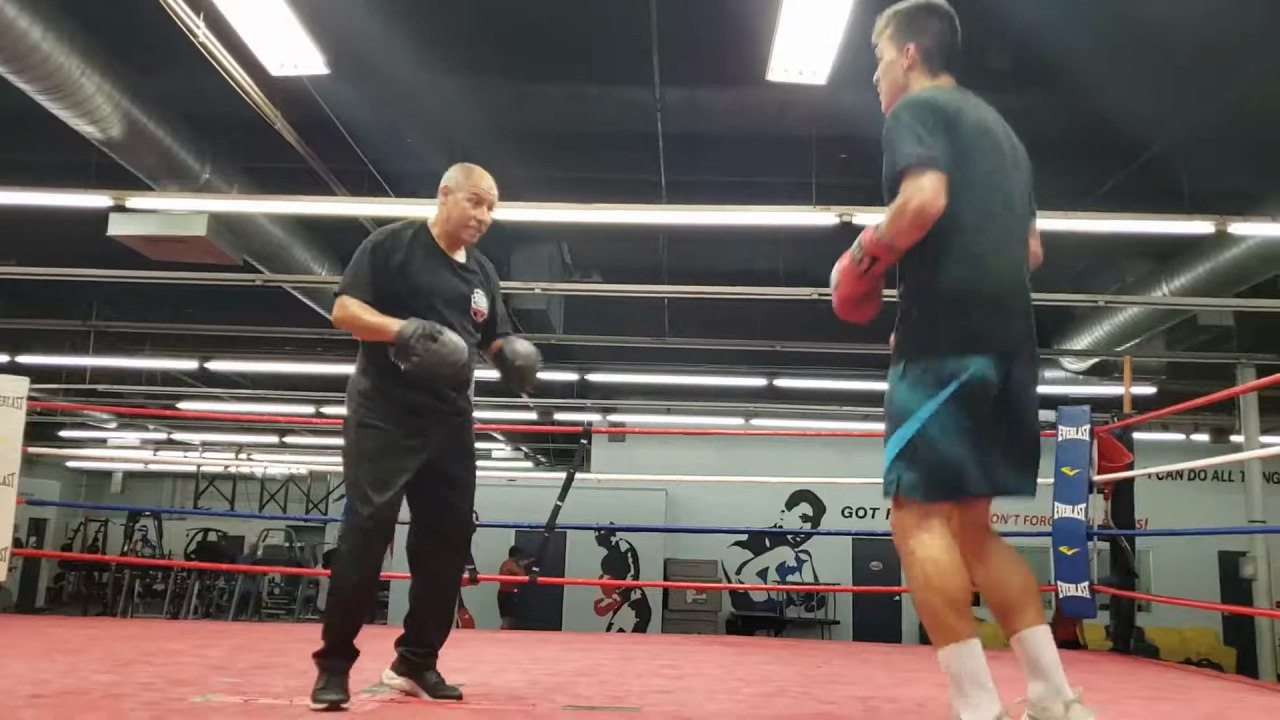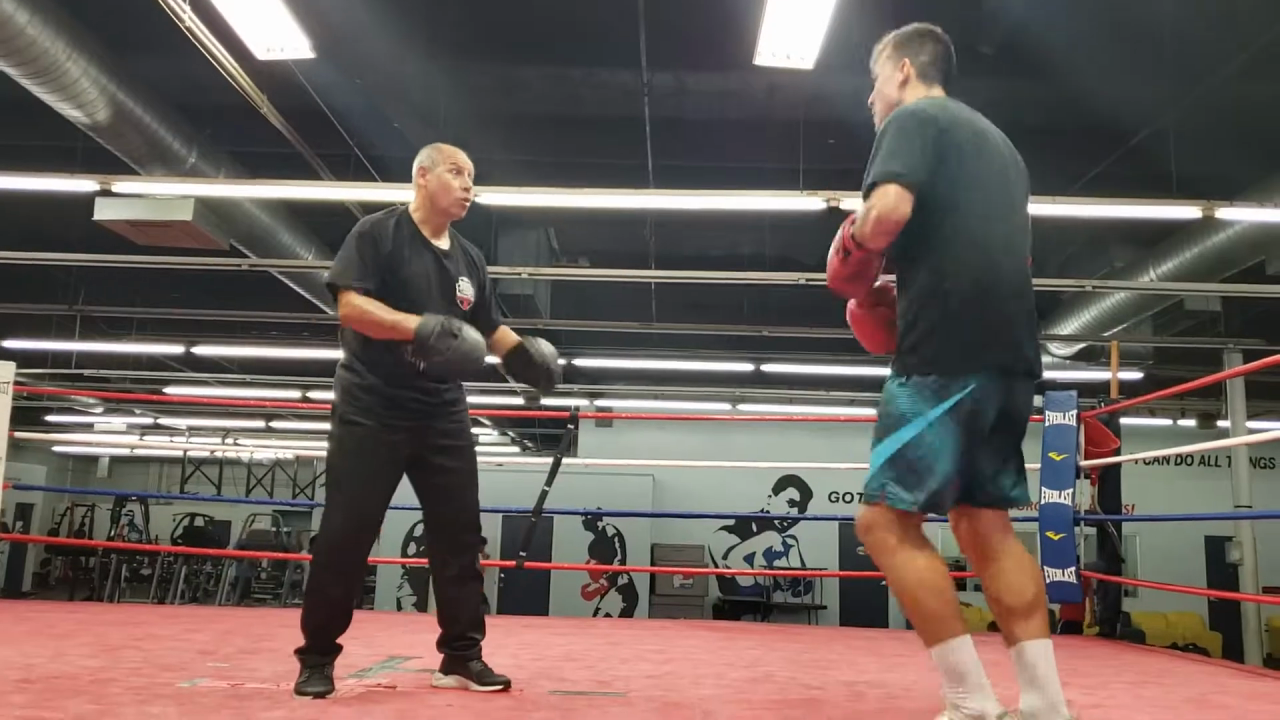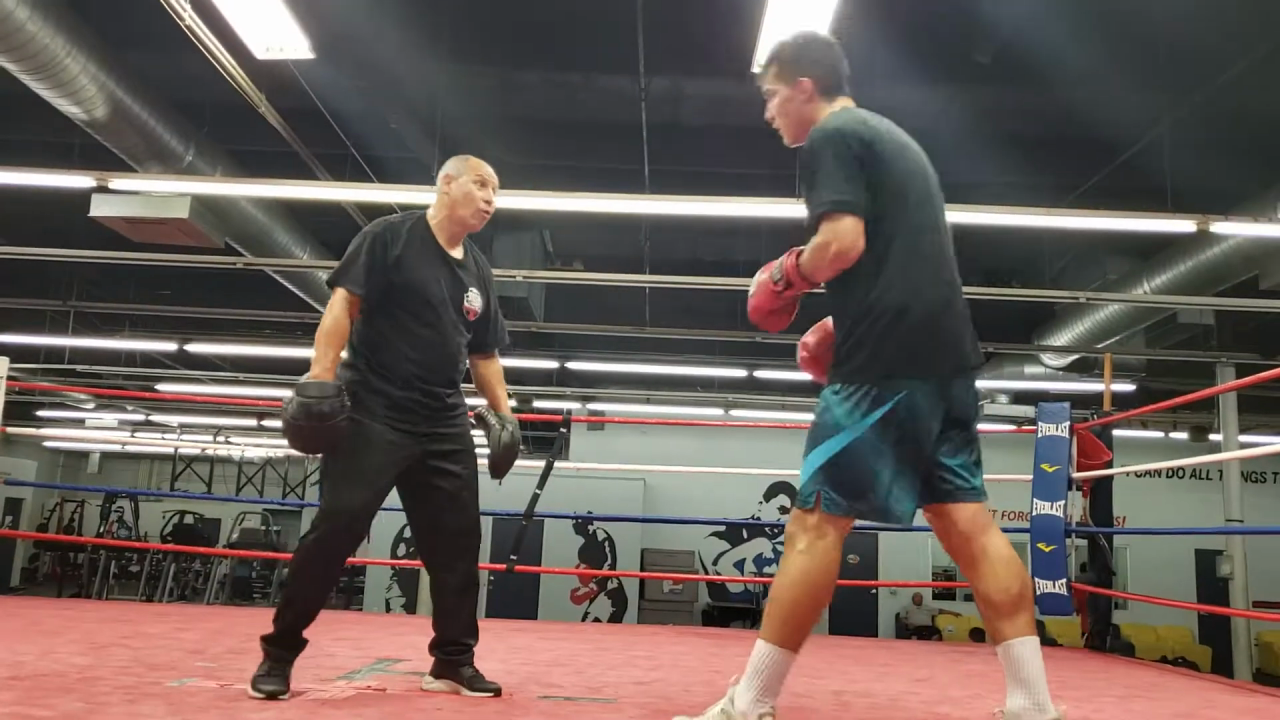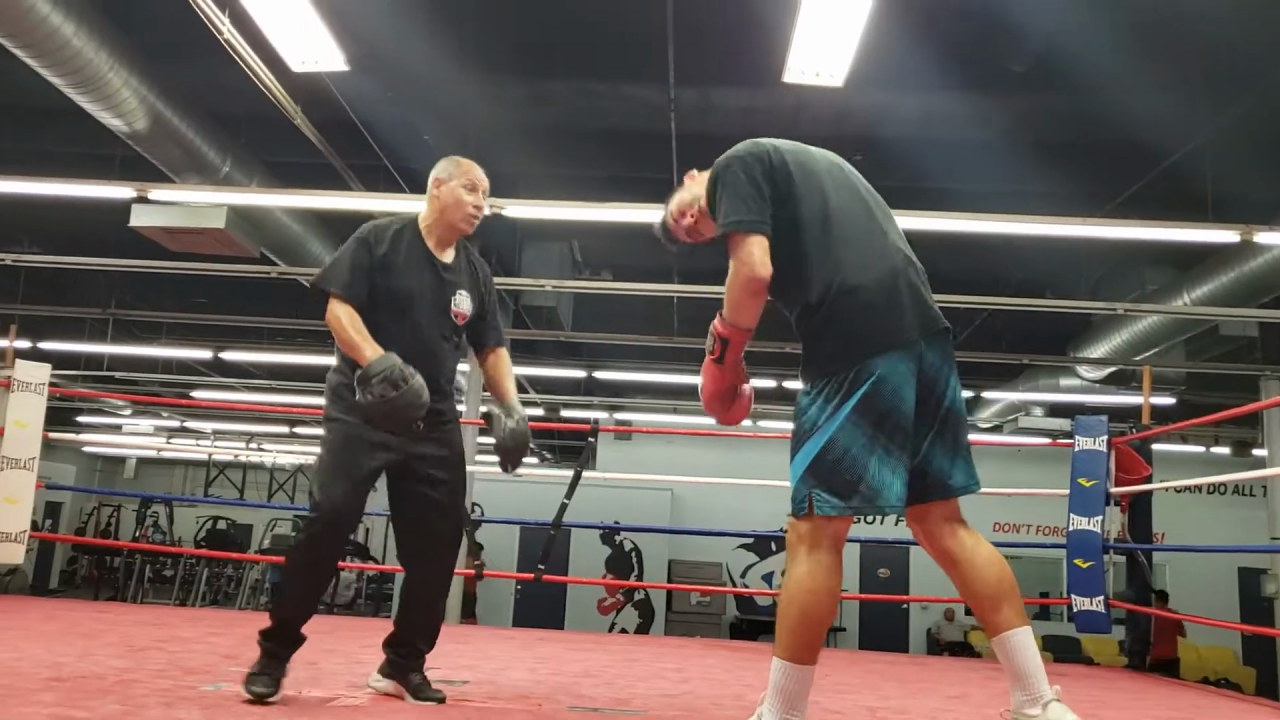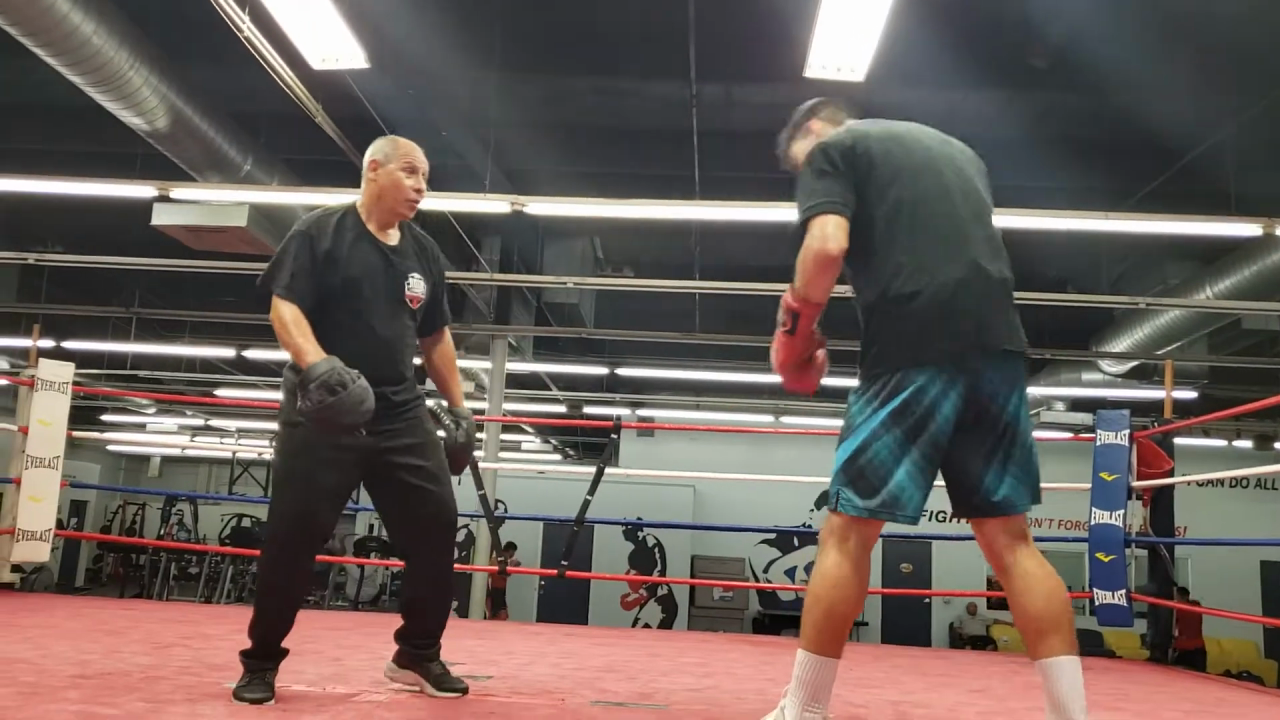
dt=0.5s
person 1, frame 1
left shoulder: (913, 111)
right shoulder: (997, 129)
left elbow: (925, 198)
right elbow: (1030, 249)
left wrist: (868, 256)
left hip: (942, 342)
right hip: (1006, 342)
left knee: (918, 517)
right knee: (970, 527)
person 1, frame 2
left shoulder: (912, 120)
right shoulder: (999, 145)
left elbow: (891, 211)
left wrist: (853, 248)
left hip: (944, 355)
right hip: (1009, 355)
left knee: (886, 521)
right knee: (986, 527)
person 1, frame 3
left shoulder: (834, 140)
right shoulder: (897, 140)
left elbow: (845, 243)
left wrist: (786, 280)
left hip: (882, 365)
right hip: (945, 359)
left knee: (815, 523)
right knee: (968, 527)
person 1, frame 4
left shoulder: (735, 166)
right shoulder: (822, 163)
left elbow: (753, 270)
left wrist: (724, 355)
left hip: (857, 348)
right hip: (924, 333)
left knee: (815, 532)
right knee: (941, 524)
person 1, frame 5
left shoulder: (833, 150)
right shoulder: (956, 151)
left elbow: (828, 247)
left wrist: (796, 327)
left hip: (909, 352)
right hip: (994, 346)
left knee: (848, 530)
right knee: (1008, 541)
person 2, frame 1
left shoulder: (482, 273)
right shoulder: (390, 245)
left elbow: (496, 338)
right elbow: (344, 309)
left wrist: (515, 357)
right wrist: (405, 331)
left hip: (448, 424)
right hip: (383, 416)
left knee: (448, 542)
right knee: (369, 525)
left ankle: (416, 661)
right ankle: (334, 661)
person 2, frame 2
left shoulder: (468, 258)
right shoulder: (377, 232)
left elbow: (491, 330)
right elbow: (350, 305)
left wrist: (526, 352)
right wrist: (419, 327)
left hip: (442, 415)
right hip: (372, 408)
left knee: (459, 532)
right knee: (346, 532)
left ankle: (461, 655)
right ankle: (317, 657)
person 2, frame 3
left shoulder: (479, 270)
right shoulder: (389, 237)
left elbow: (484, 352)
right elbow: (344, 304)
left wrist: (502, 415)
right wrist: (321, 377)
left hip: (443, 421)
right hip: (372, 411)
left knee: (458, 536)
right knee: (339, 522)
left ankle: (453, 660)
right ankle: (281, 650)
person 2, frame 4
left shoulder: (474, 270)
right shoulder: (379, 240)
left elbow: (489, 346)
right elbow: (340, 309)
left wrist: (509, 408)
right wrist: (378, 362)
left hip: (433, 420)
right hip: (365, 406)
left knee: (437, 542)
right knee: (328, 521)
left ankle: (401, 665)
right ankle: (275, 649)
person 2, frame 5
left shoulder: (423, 252)
right shoulder: (319, 232)
left elbow: (435, 336)
right elbow: (284, 307)
left wrist: (457, 407)
right wrist: (318, 365)
left hip: (399, 413)
right hip: (324, 410)
left knee: (435, 522)
right knee: (293, 534)
left ankle: (418, 653)
right ankle: (261, 661)
